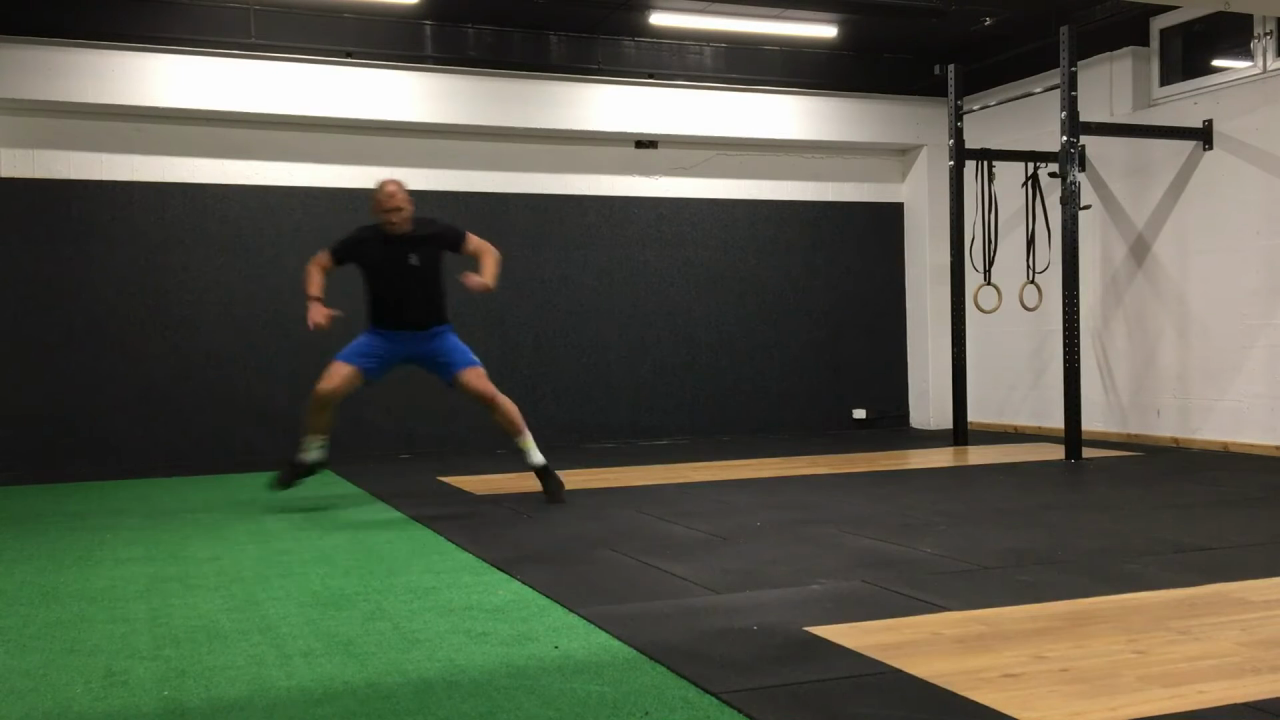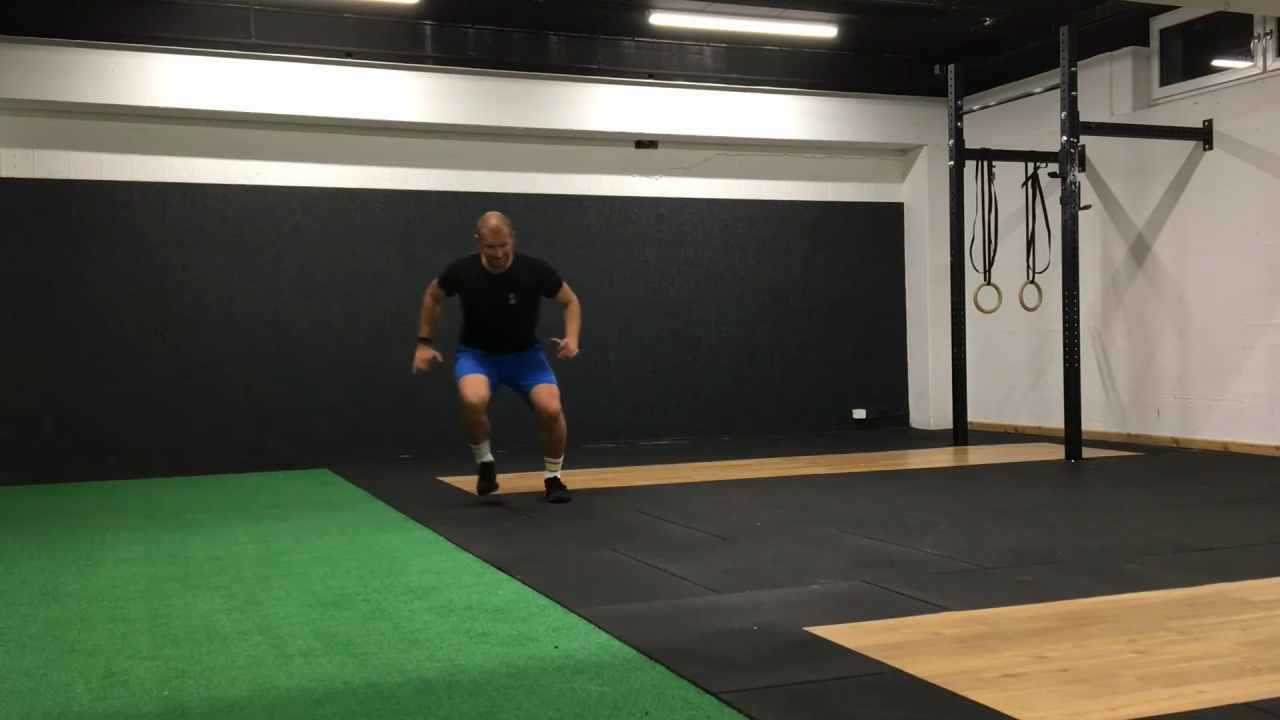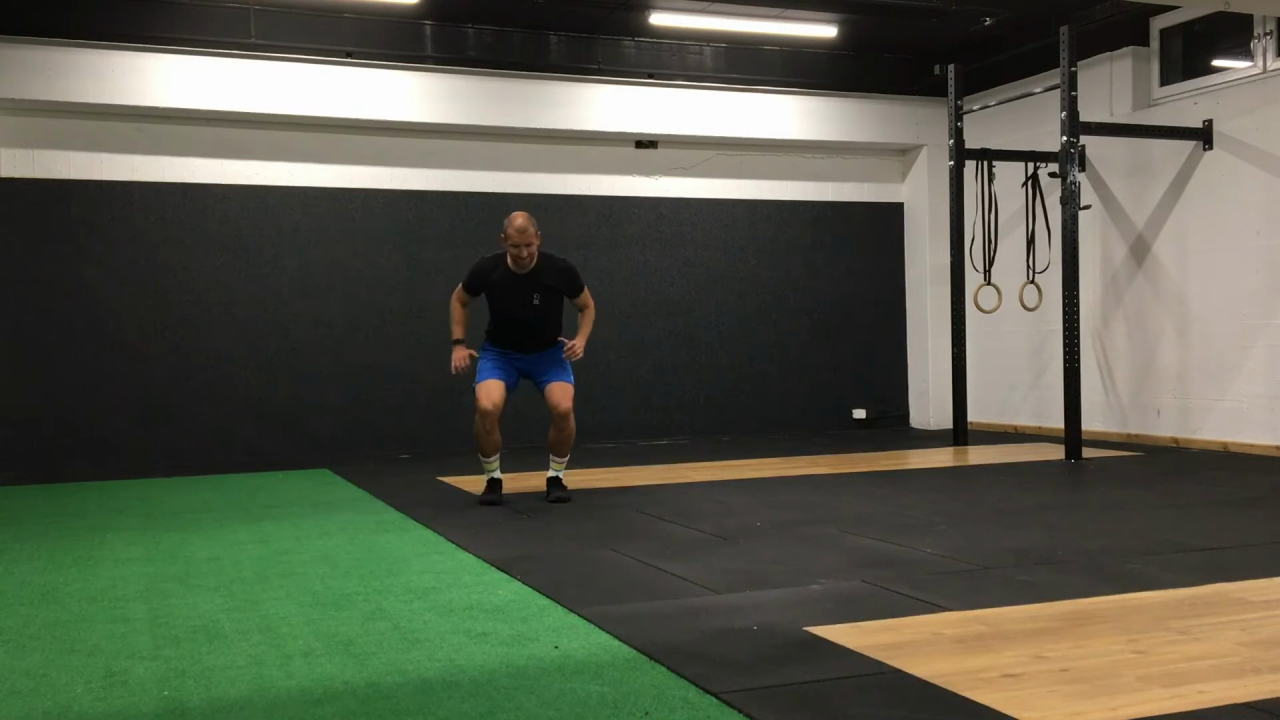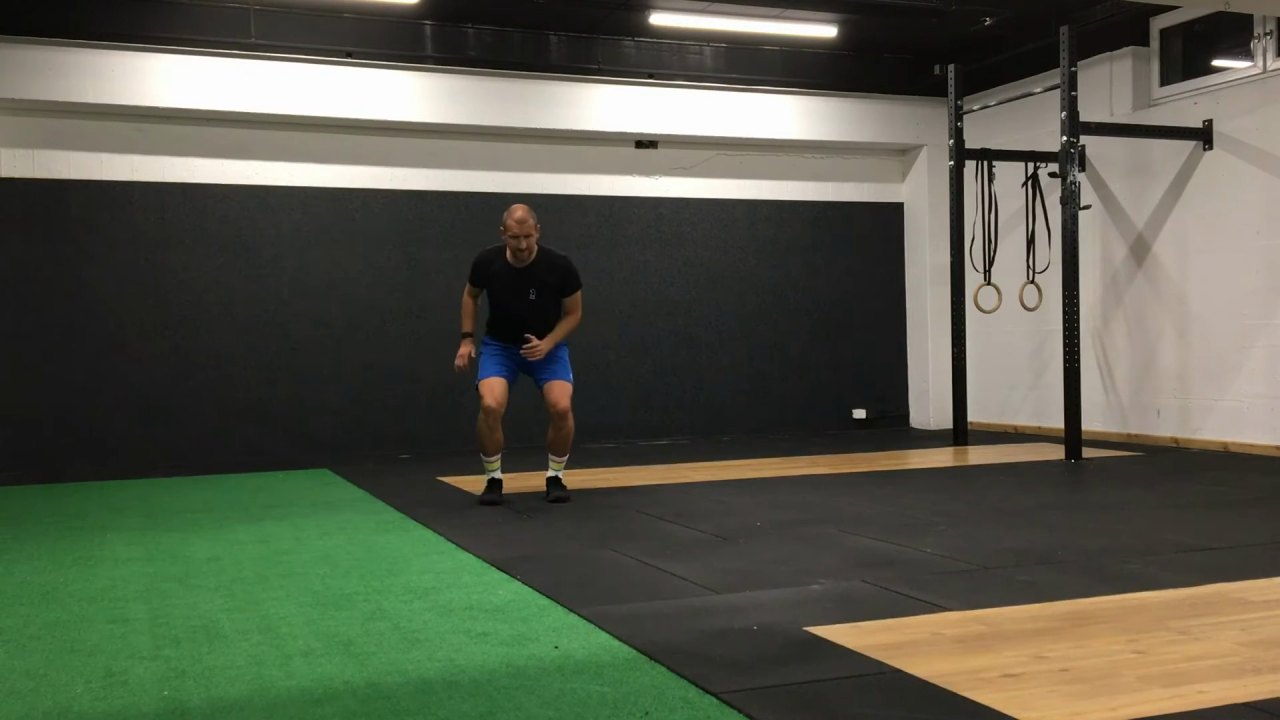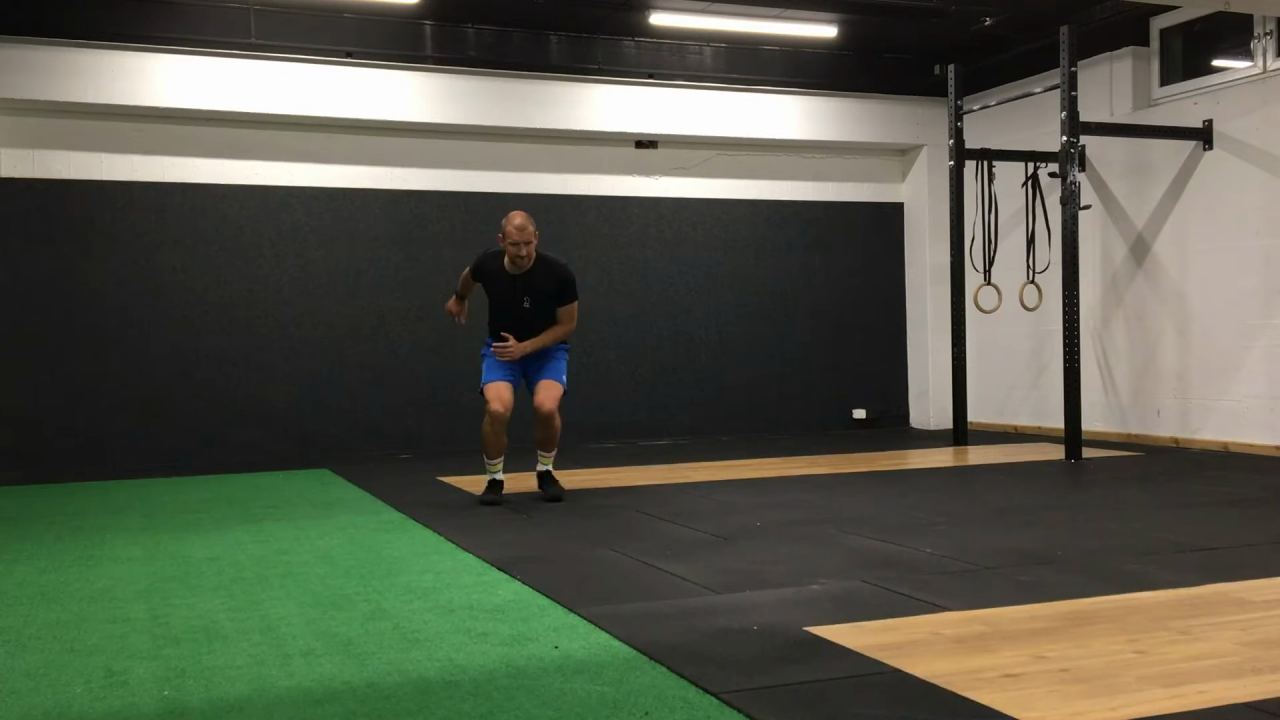
dt=0.3s
person 1, frame 1
left shoulder: (434, 231)
right shoulder: (363, 240)
left elbow: (488, 251)
right elbow: (317, 265)
left wrist: (487, 279)
right wrist: (315, 302)
left hip: (434, 334)
right hip: (383, 335)
left knee: (487, 393)
right knee: (326, 391)
left ankle: (537, 463)
right ankle: (311, 456)
person 1, frame 2
left shoulder: (536, 270)
right shoulder: (462, 270)
left elbow: (570, 301)
right elbow: (432, 296)
left wrist: (571, 338)
right wrist: (424, 342)
left hip: (524, 354)
right hip: (477, 353)
left knee: (551, 409)
right knee: (474, 401)
left ankle: (553, 477)
right ankle: (486, 465)
person 1, frame 3
left shoulder: (561, 270)
right shoulder: (487, 270)
left elbow: (586, 306)
right elbow: (458, 301)
left wrist: (581, 339)
right wrist: (459, 344)
left hip: (547, 352)
right hip: (499, 352)
left knee: (563, 408)
right knee: (486, 408)
left ankle: (555, 477)
right ankle: (493, 479)
person 1, frame 4
left shoulder: (560, 266)
right shoulder: (487, 262)
left elbow: (574, 313)
right elbow: (471, 296)
left wrist: (547, 344)
right wrist: (467, 339)
left hip: (547, 345)
right hip: (499, 345)
left knee: (561, 407)
right knee: (491, 405)
left ankle: (555, 477)
right ankle: (493, 479)
person 1, frame 5
left shoulder: (558, 274)
right shoulder: (487, 264)
left elbow: (567, 324)
right elbow: (469, 276)
left wrist: (525, 348)
right wrist: (458, 298)
left hip: (546, 348)
right hip: (501, 348)
left knee: (546, 407)
right knee: (497, 410)
left ankle: (545, 472)
right ankle: (495, 480)
